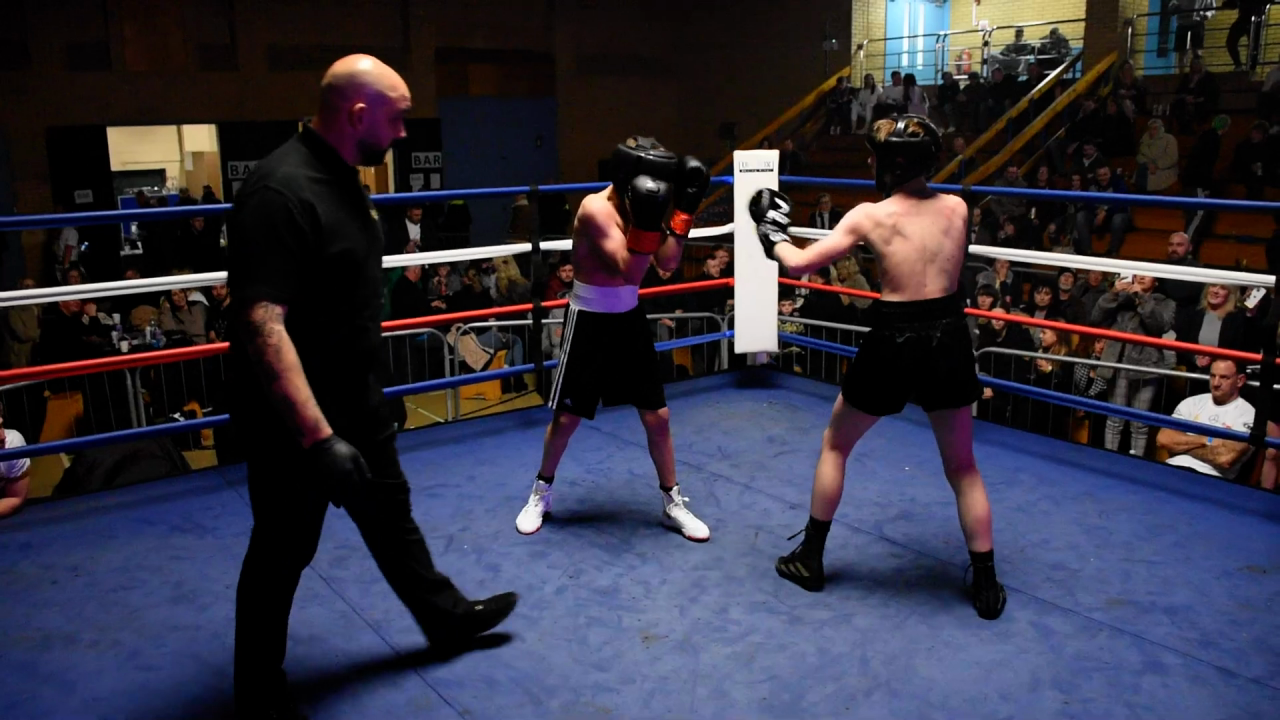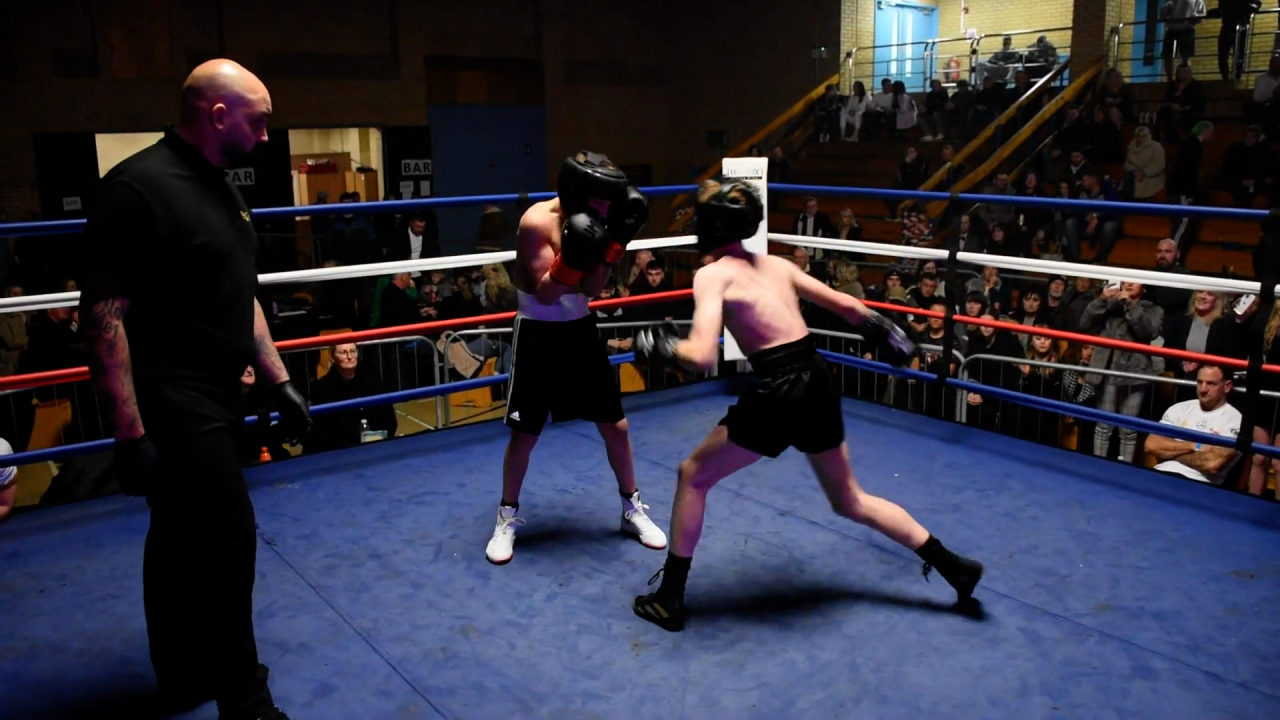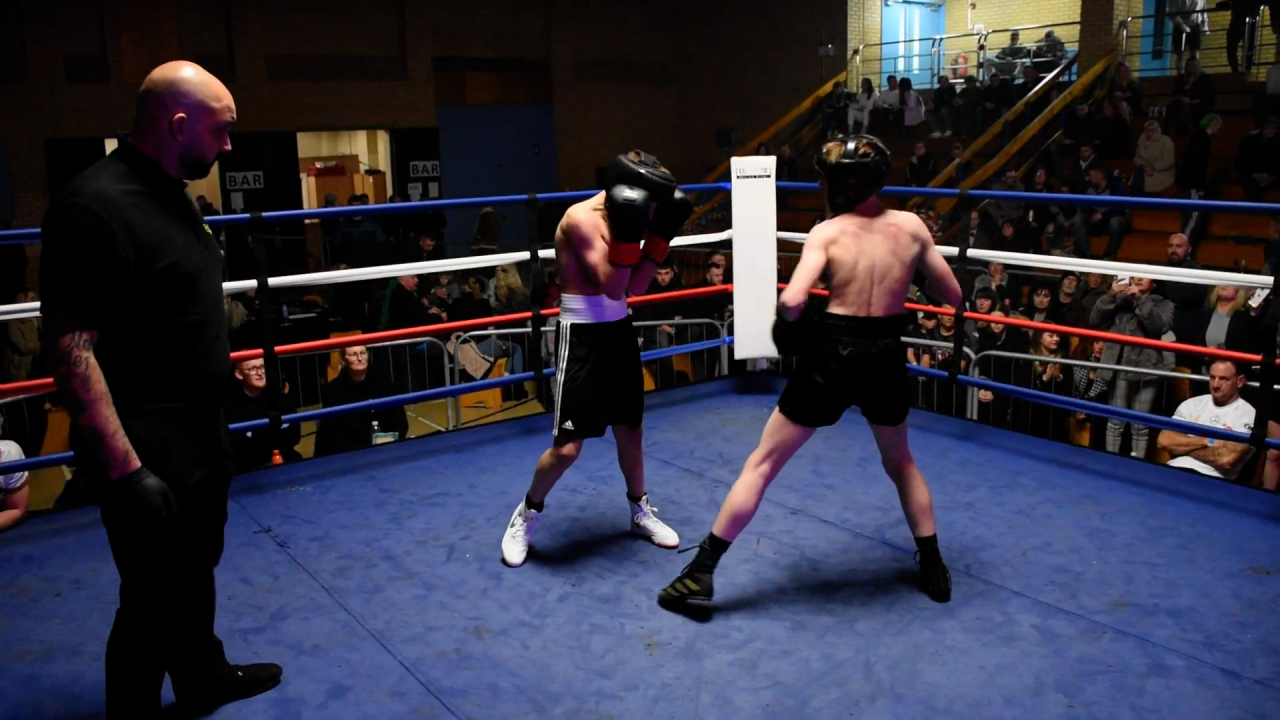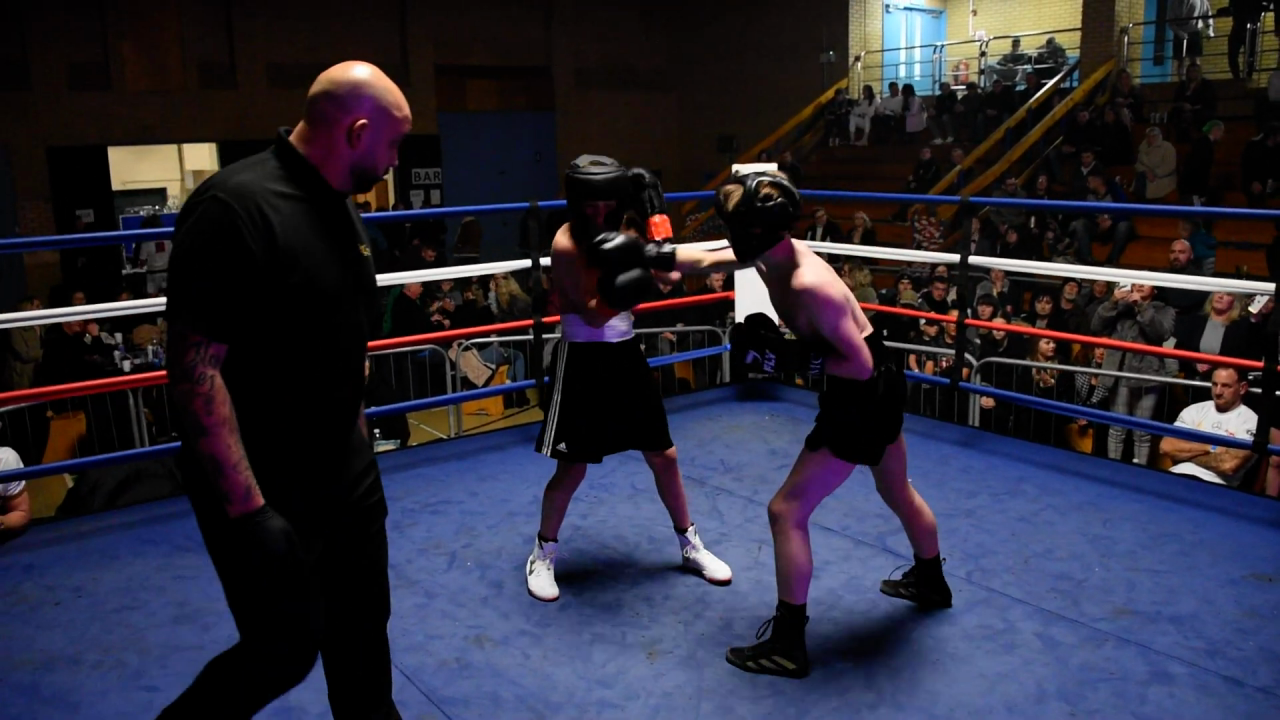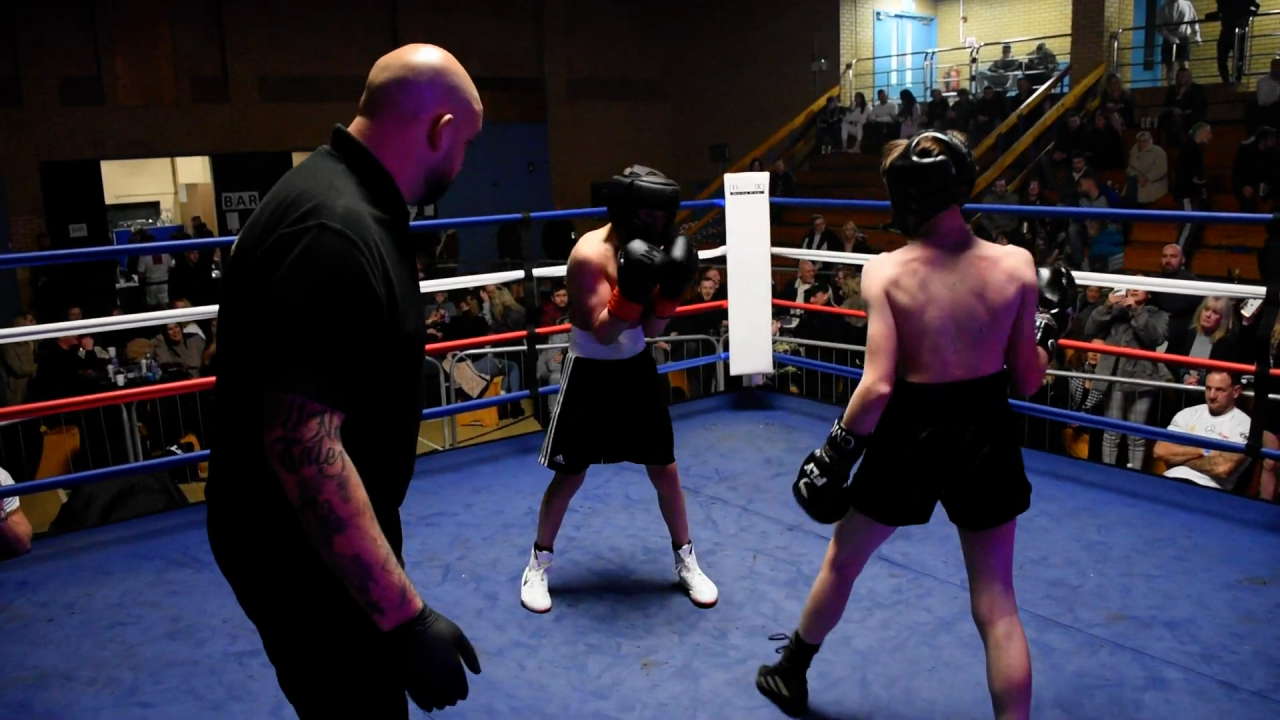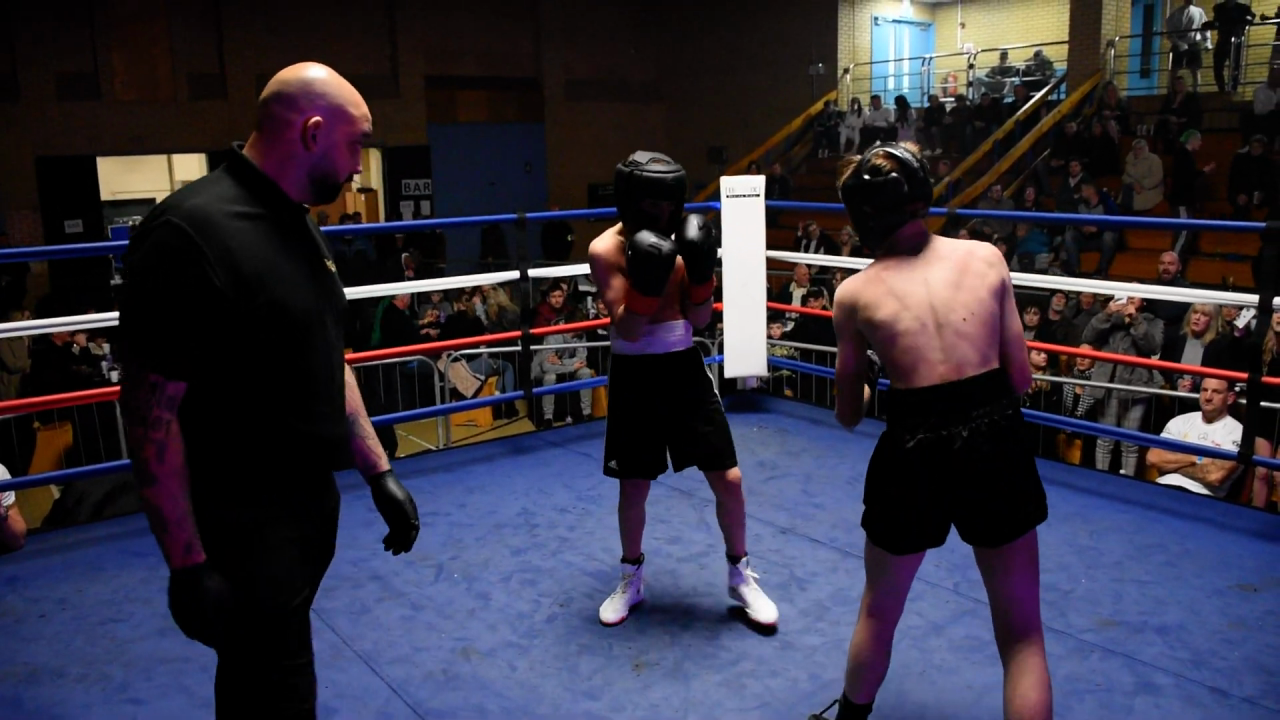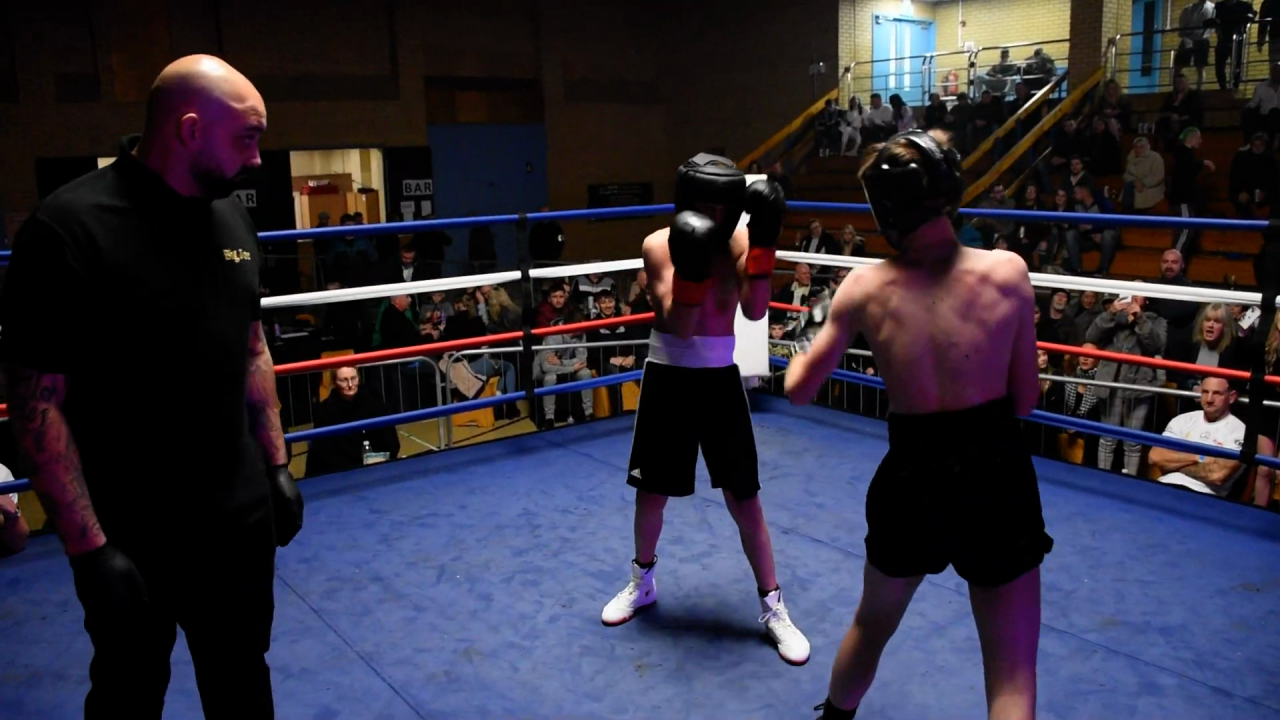
dt=0.7s
person 1, frame 1
left shoulder: (341, 177)
right shoulder: (281, 190)
right elbow: (263, 323)
right wrist: (319, 436)
left hip: (351, 393)
right hip: (290, 411)
left knee: (388, 508)
right knee: (284, 546)
left ankle: (444, 614)
person 1, frame 2
left shoulder: (218, 187)
right shoulder: (140, 187)
right elbow: (105, 315)
left wrist: (279, 381)
right wrist: (131, 431)
left hip: (213, 400)
right hip: (172, 407)
left knee: (183, 538)
right knee: (228, 541)
person 1, frame 3
left shoulder: (169, 194)
right shoulder: (94, 208)
right elbow: (72, 350)
right wrist: (126, 470)
left hip: (199, 429)
right hip: (148, 445)
left knee: (196, 563)
right knee: (155, 594)
person 1, frame 4
left shoulder: (338, 209)
right shoulder: (236, 208)
right elbow: (196, 367)
left wrist: (359, 448)
right wrist: (247, 508)
left hip: (338, 464)
right hip: (259, 481)
left knee: (362, 623)
right knee: (284, 647)
person 1, frame 5
left shoulder: (348, 203)
right shoulder: (332, 231)
right elbow: (302, 444)
right wrist: (403, 613)
left hip: (331, 529)
right hip: (305, 546)
person 1, frame 6
left shoulder: (297, 226)
right shoulder: (192, 231)
right elbow: (153, 410)
left wrist: (379, 473)
right wrist: (188, 563)
left hip: (308, 506)
right hip: (239, 526)
person 1, frame 7
left shoulder: (229, 214)
right shoulder: (69, 227)
left wrist: (277, 465)
right wrist: (88, 547)
left hip: (237, 503)
right hip: (131, 520)
person 2, frame 1
left shoulder: (869, 216)
right shoulder: (956, 208)
left elbow: (802, 264)
left wrist: (771, 227)
left hip: (893, 342)
right hip: (948, 339)
left knee: (835, 445)
right knee: (963, 468)
left ankle: (810, 558)
right ankle: (985, 584)
person 2, frame 2
left shoulder: (713, 277)
right shoulder: (776, 265)
left elbow: (701, 357)
right elbow: (844, 305)
left wrist: (661, 345)
right wrist: (883, 327)
left hip: (777, 394)
right hip: (815, 388)
left knee: (692, 477)
right knee: (849, 499)
left ankle: (670, 596)
right ankle: (951, 566)
person 2, frame 3
left shoulder: (827, 233)
right shoulder: (910, 226)
left elbow: (792, 302)
right elbow: (953, 297)
left wrist: (786, 335)
left hip: (830, 354)
right hip: (885, 356)
left knee: (761, 465)
right knee: (901, 464)
left ankle: (700, 574)
right ankle: (934, 569)
person 2, frame 4
left shoulder: (806, 283)
right shoulder: (777, 253)
left elbow: (861, 366)
right elbow: (709, 261)
left wrist: (788, 356)
right wrist: (647, 253)
left hip: (865, 395)
right hip: (882, 388)
left knee: (787, 510)
right knee: (896, 490)
left ankle: (789, 642)
right ankle: (930, 581)
person 2, frame 5
left shoulder: (886, 273)
right shoulder: (1018, 266)
left elbow: (878, 387)
right elbow: (1027, 382)
left wrist: (834, 453)
right wrist: (1049, 323)
left hip: (911, 437)
right hip: (987, 438)
left knee: (842, 559)
right knee: (996, 608)
person 2, frame 6
left shoulder: (856, 293)
right shoulder: (985, 257)
left elbow: (846, 410)
right elbow: (1019, 376)
left hip: (913, 452)
right hip: (995, 442)
left knee: (880, 611)
right knee: (1021, 636)
person 2, frame 7
left shoulder: (865, 290)
right shoulder: (1007, 271)
left elbow: (799, 388)
right elbow: (1026, 399)
left wrist: (801, 364)
left hip: (911, 478)
right hip: (996, 477)
left knee: (872, 623)
person 3, frame 1
left shoulder: (641, 206)
right shoulder: (595, 209)
left elbow: (667, 264)
right elbow: (630, 271)
left wrist: (684, 208)
right wrist: (647, 220)
left hip: (630, 319)
right hip: (590, 322)
left knee: (657, 416)
right knee: (567, 418)
left ankle: (673, 502)
right ankle: (541, 493)
person 3, frame 2
left shoulder: (589, 222)
right shoulder: (536, 221)
left elbow: (593, 289)
right elbow: (547, 293)
left wrist: (618, 239)
right wrist: (573, 257)
left hip: (580, 330)
right hip: (538, 334)
left knee: (616, 427)
right knee: (524, 434)
left ankle: (632, 509)
right ankle: (507, 519)
person 3, frame 3
left shoulder: (625, 219)
right shoulder: (581, 220)
left elbow: (634, 288)
right elbow: (611, 287)
left wrist: (661, 235)
right wrist: (626, 236)
left hip: (619, 331)
right hip: (582, 337)
left knee: (630, 430)
right knee: (568, 447)
left ankle: (640, 511)
right ankle: (527, 514)
person 3, frame 4
left shoulder: (623, 226)
right shoulder: (565, 245)
right elbow: (594, 316)
left wrist: (654, 213)
left hip: (625, 352)
right hip: (581, 360)
left knee: (664, 455)
right knee: (571, 468)
left ankle: (691, 545)
right ankle: (543, 554)
person 3, frame 5
left shoulder: (648, 249)
right shoulder: (589, 254)
left elbow: (652, 330)
right elbow: (605, 334)
left wrist: (673, 288)
right wrist: (629, 289)
left hip: (637, 366)
right hip: (591, 371)
left knee: (666, 471)
right knee: (568, 476)
left ankle: (686, 562)
right ankle: (538, 563)
person 3, frame 6
left shoulder: (682, 240)
right shoulder: (605, 249)
left elbow: (701, 320)
right elbow: (627, 331)
left wrist: (700, 270)
right wrist: (645, 282)
left hip: (683, 368)
right hip: (634, 374)
left knee: (728, 479)
right knee: (634, 486)
left ankle: (743, 576)
right ankle: (631, 579)
person 3, frame 7
left shoulder: (739, 240)
right shoulder: (659, 245)
left elbow: (755, 309)
right elbow: (677, 325)
left wrist: (764, 237)
right wrist: (692, 269)
left hip: (720, 381)
right hip: (668, 380)
left knee: (745, 502)
right knee: (651, 493)
left ankle: (773, 608)
right ankle: (641, 581)
